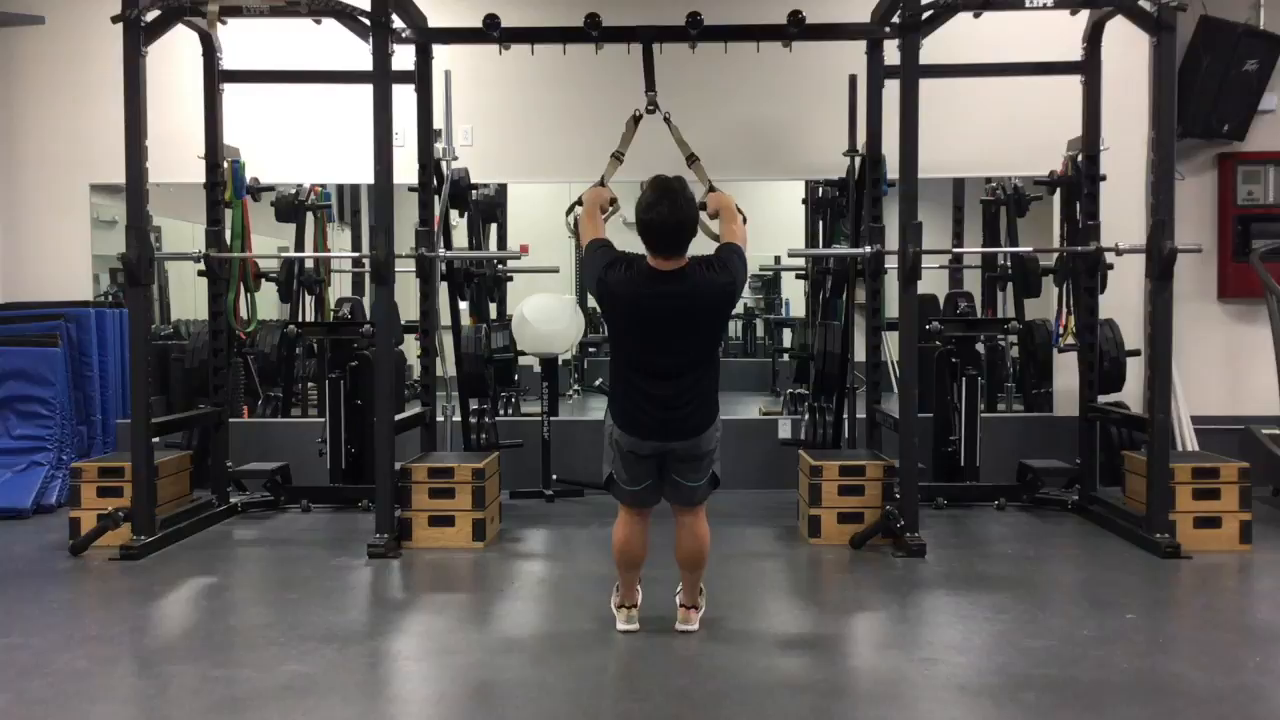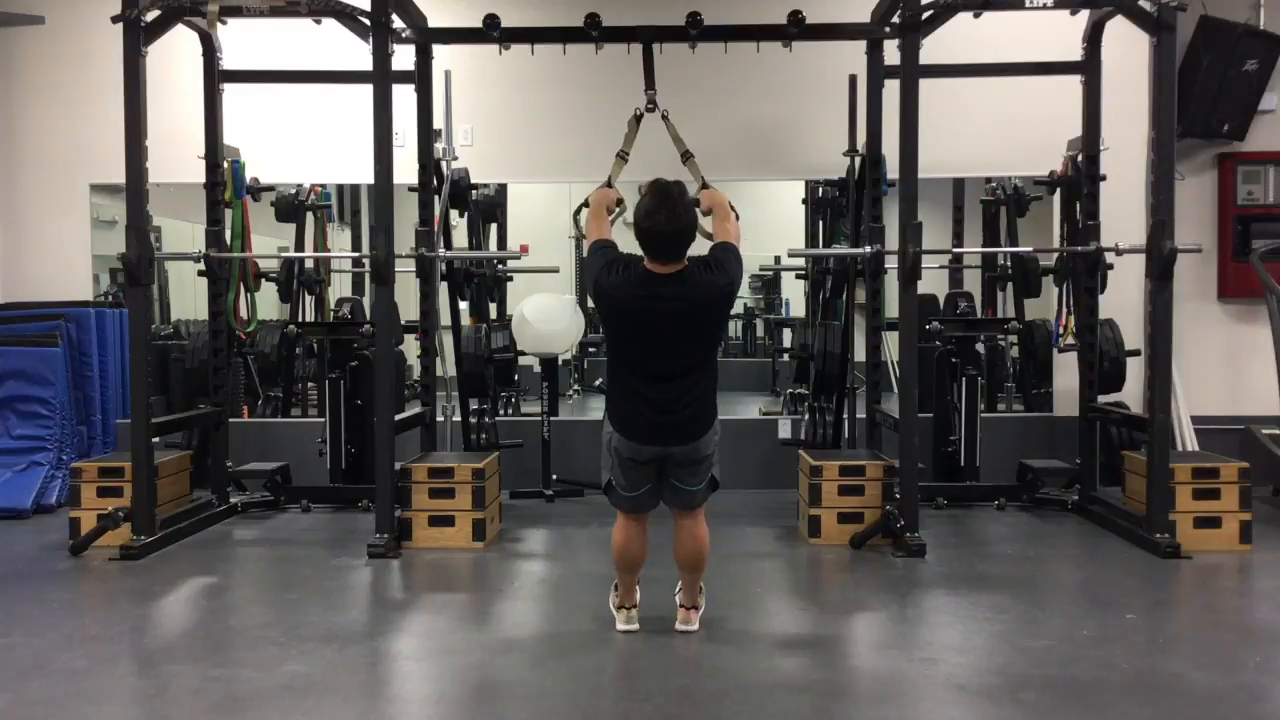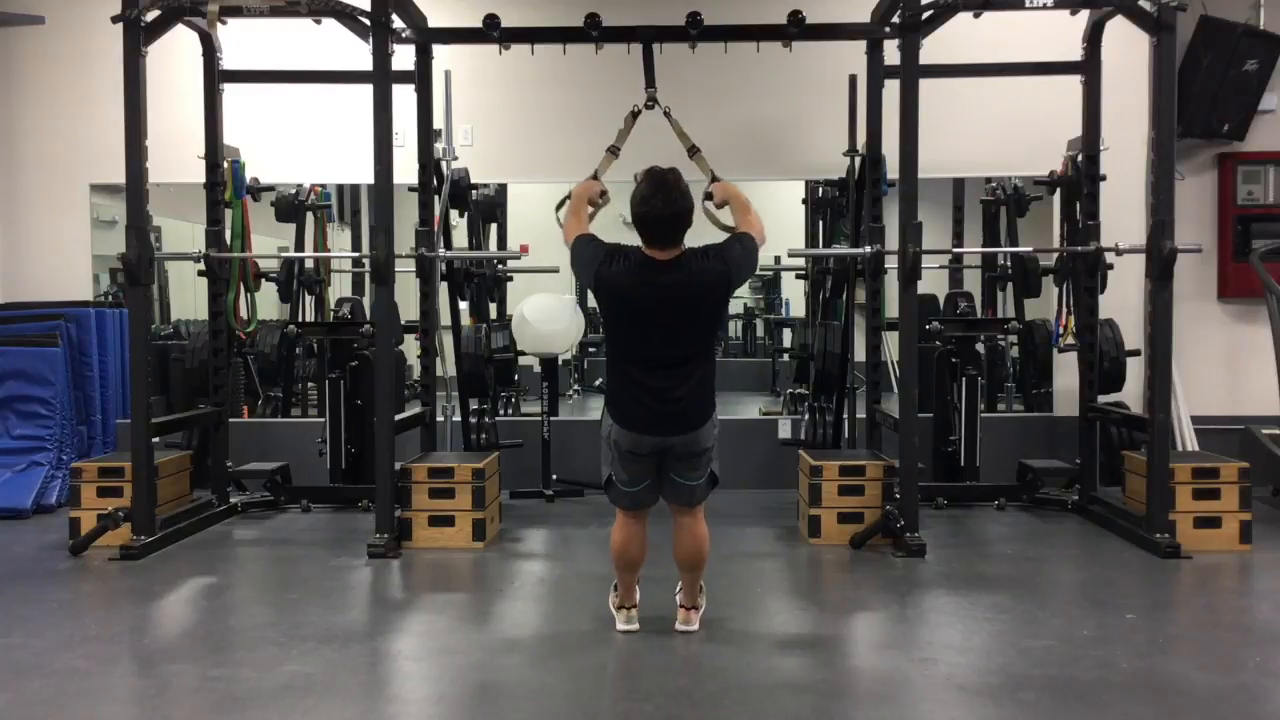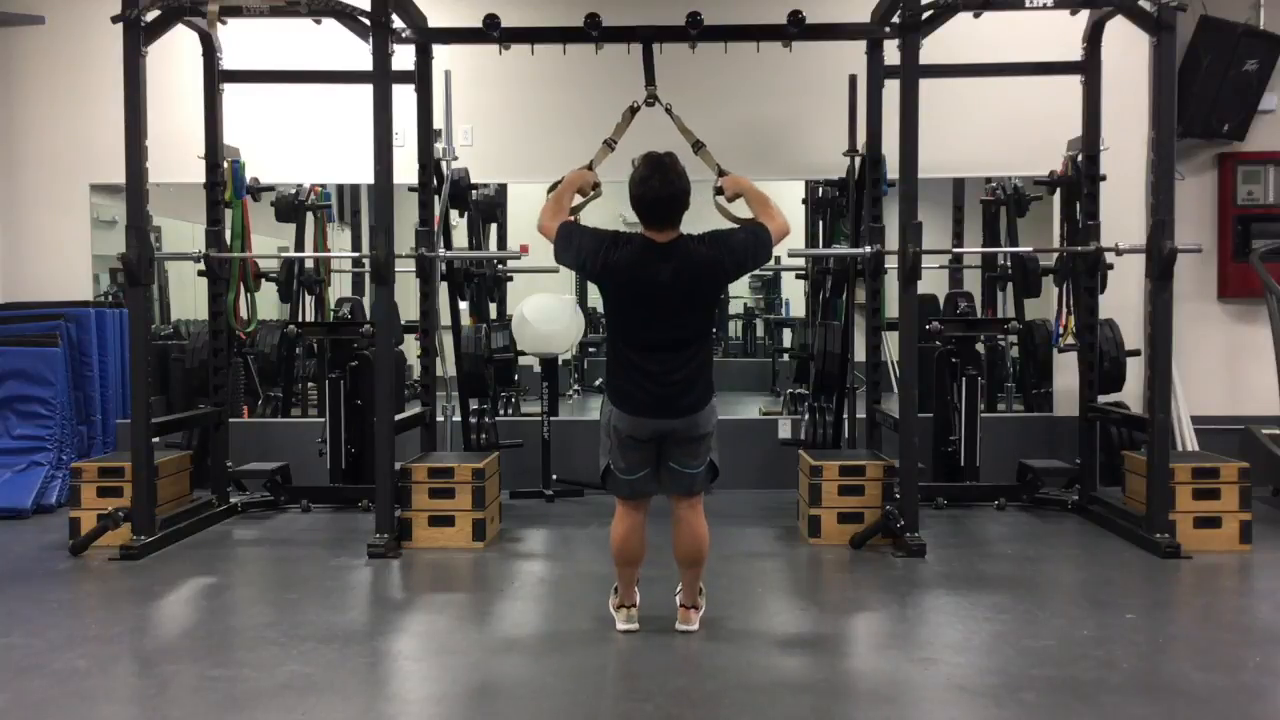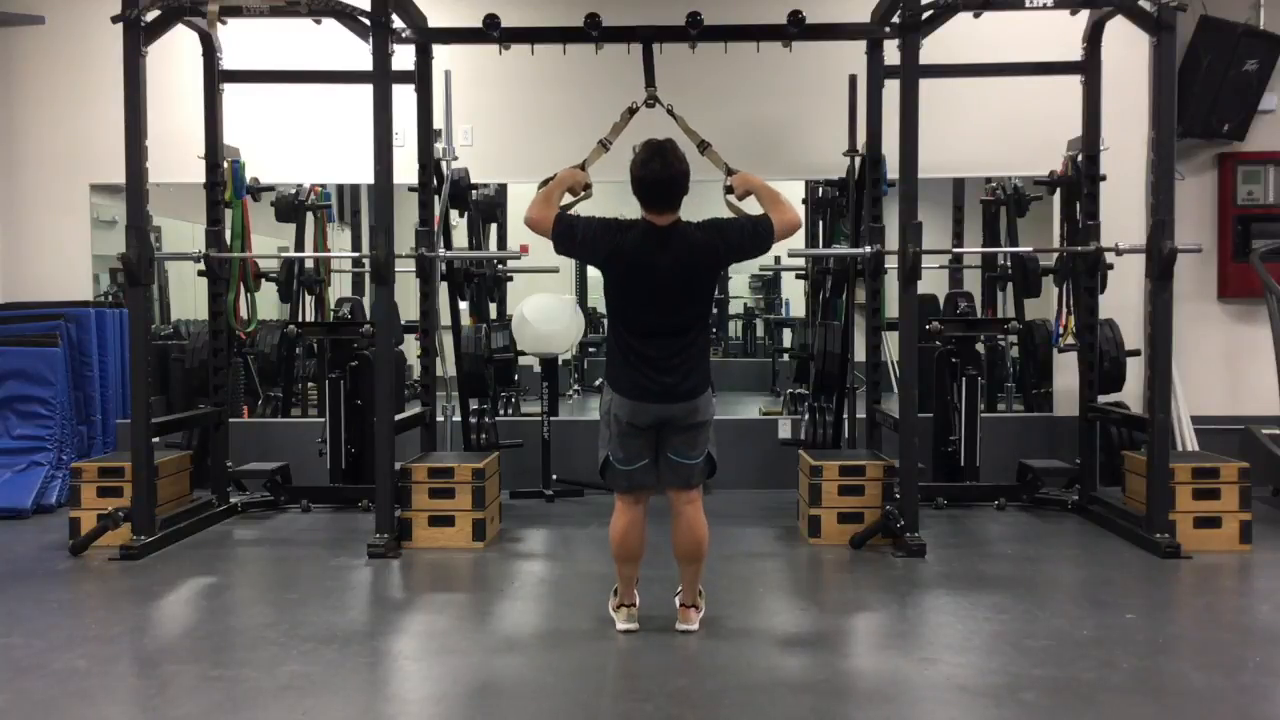
dt=0.2s
person 1, frame 1
left shoulder: (614, 281)
right shoulder: (719, 283)
left elbow: (590, 232)
right elbow: (734, 232)
left wrist: (593, 199)
right wrist: (724, 206)
left hip: (631, 424)
right hip: (696, 425)
left knee: (633, 512)
right knee: (691, 512)
left ankle: (627, 604)
right ankle: (690, 605)
person 1, frame 2
left shoulder: (612, 283)
right shoulder: (716, 285)
left elbow: (596, 231)
right elbow: (727, 233)
left wrist: (602, 200)
right wrist: (717, 203)
left hip: (629, 429)
right hip: (694, 428)
left knee: (631, 516)
right knee: (690, 515)
left ankle: (626, 603)
right ankle: (690, 604)
person 1, frame 3
left shoulder: (610, 272)
right shoulder: (714, 272)
left elbow: (574, 231)
right elbow: (753, 231)
left wrist: (582, 194)
right wrist: (732, 195)
left hip: (629, 421)
right hip: (693, 421)
left knee: (630, 515)
right knee: (689, 513)
left ankle: (625, 603)
right ankle: (690, 604)
person 1, frame 4
left shoulder: (610, 256)
right shoulder: (713, 256)
left elbow: (549, 222)
right elbow: (776, 225)
left wrist: (573, 181)
right wrist: (743, 186)
left hip: (628, 407)
right hip: (692, 407)
left knee: (630, 507)
right knee: (689, 506)
left ankle: (625, 603)
right ankle: (690, 604)
person 1, frame 5
left shoulder: (612, 241)
right shoulder: (711, 241)
left elbow: (535, 216)
right elbow: (789, 219)
left wrist: (564, 180)
right wrist: (754, 184)
left hip: (628, 396)
right hip: (690, 396)
left knee: (629, 501)
right knee: (688, 500)
left ankle: (625, 603)
right ankle: (690, 604)
